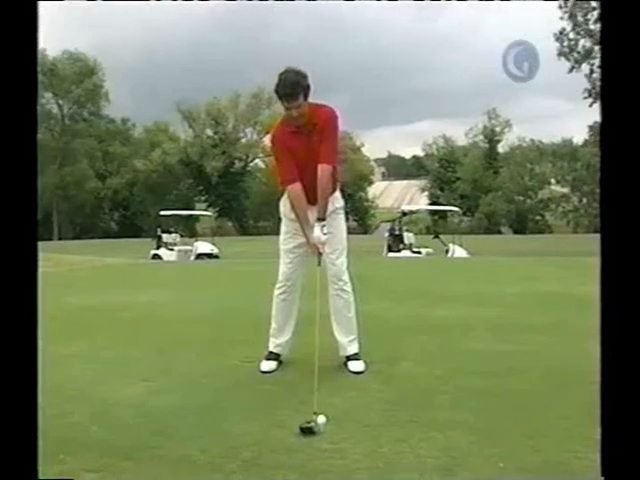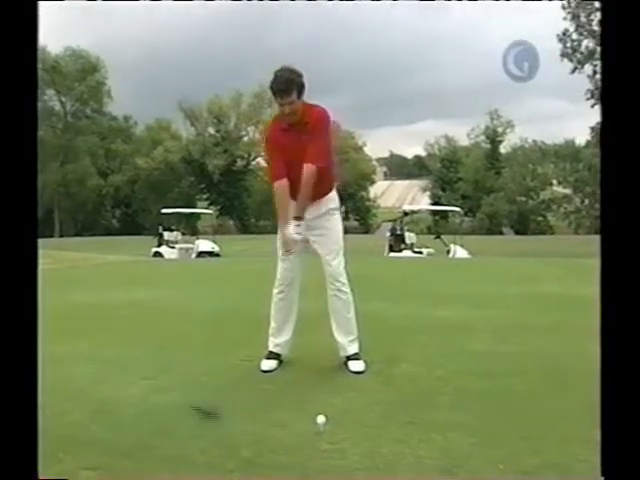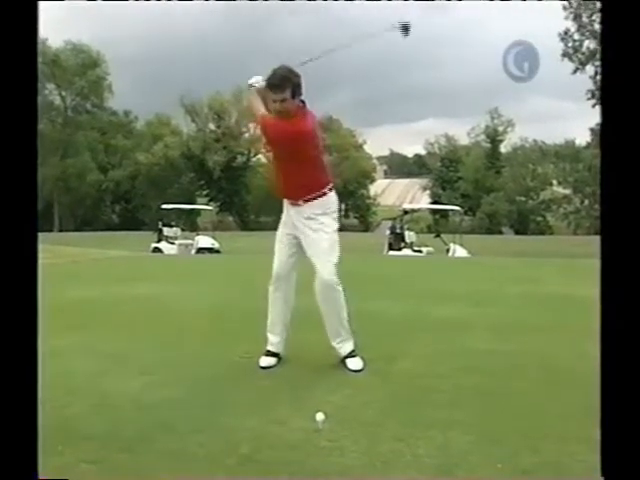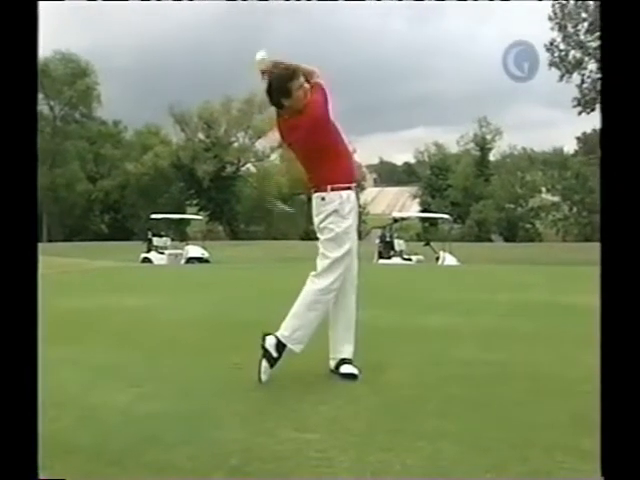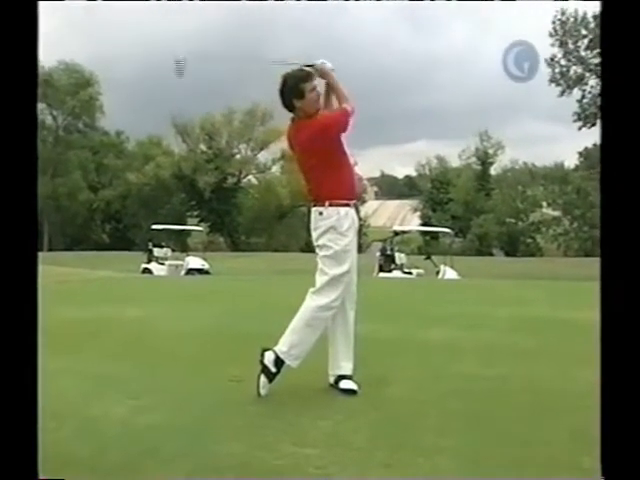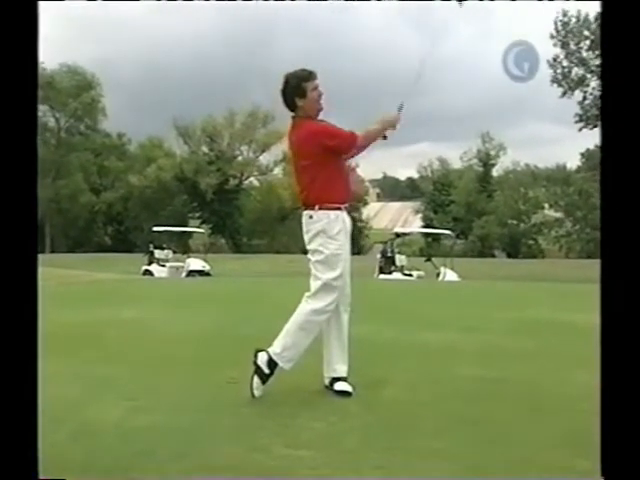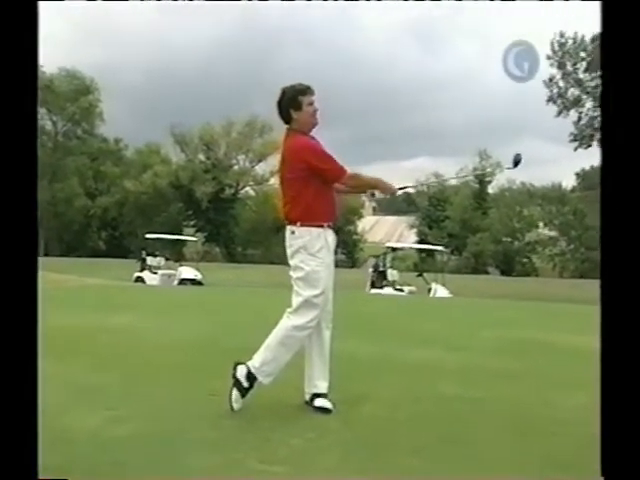
dt=0.7s
person 1, frame 1
left shoulder: (327, 117)
right shoulder: (279, 135)
left elbow: (325, 170)
right elbow: (292, 184)
left wrist: (321, 221)
right wrist: (308, 232)
left hip: (330, 205)
right hip: (294, 208)
left knee: (339, 277)
right knee: (287, 279)
left ankle: (350, 349)
right ankle: (276, 347)
person 1, frame 2
left shoulder: (320, 117)
right shoulder: (273, 132)
left elbow: (310, 170)
right elbow: (279, 181)
left wrist: (301, 220)
right wrist: (285, 226)
left hip: (324, 204)
right hip: (290, 206)
left knee: (336, 277)
right knee: (285, 279)
left ankle: (350, 349)
right ankle: (277, 348)
person 1, frame 3
left shoulder: (301, 125)
right shoulder: (292, 117)
left elbow: (262, 118)
left wrist: (254, 91)
left hip: (320, 206)
right hip: (292, 208)
left knee: (325, 278)
right knee: (280, 276)
left ankle: (346, 347)
right ankle: (276, 345)
person 1, frame 4
left shoulder: (285, 123)
right shoulder: (312, 117)
left elbow: (308, 78)
right elbow: (315, 76)
left wrist: (278, 71)
right wrist: (283, 67)
left hip: (338, 199)
right hip: (336, 201)
left knee: (346, 281)
right knee: (327, 278)
left ankle: (341, 356)
right ankle: (280, 342)
person 1, frame 5
left shoulder: (298, 131)
right shoulder: (319, 127)
right elbow: (347, 107)
left wrist: (328, 82)
right wrist: (330, 77)
left hip: (339, 214)
right hip: (335, 216)
left knee: (344, 296)
right knee: (327, 293)
left ankle: (340, 371)
right ankle: (278, 357)
person 1, frame 6
left shoulder: (304, 130)
right shoulder: (315, 131)
left elbow: (343, 151)
right elbow: (358, 141)
left wrist: (377, 131)
right wrist: (385, 124)
left hip: (332, 218)
right hip: (327, 219)
left knee: (339, 299)
right knee: (323, 297)
left ankle: (335, 373)
right ankle: (272, 358)
person 1, frame 7
left shoulder: (300, 144)
right shoulder: (304, 147)
left elbow: (332, 184)
right elbow: (347, 179)
left wrist: (369, 188)
right wrist: (379, 184)
left hip: (319, 236)
right hip: (309, 237)
left knee: (321, 316)
right knee: (304, 314)
left ankle: (316, 389)
right ankle: (251, 372)
